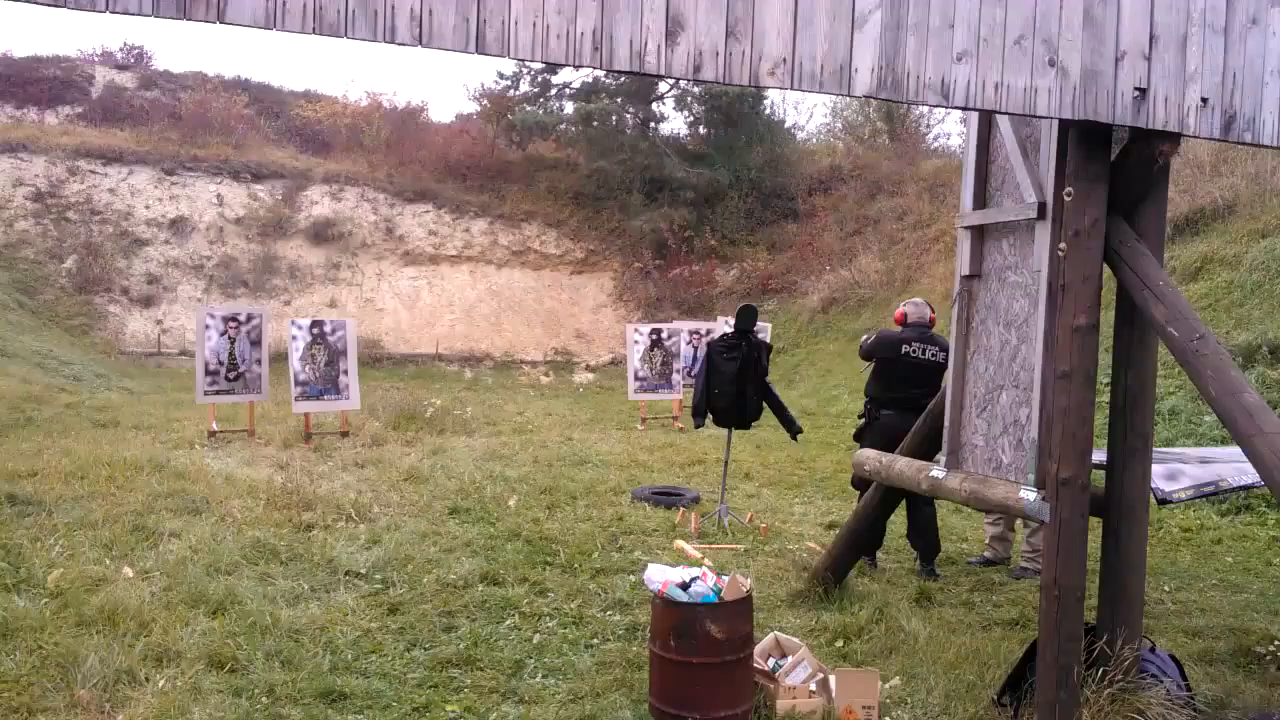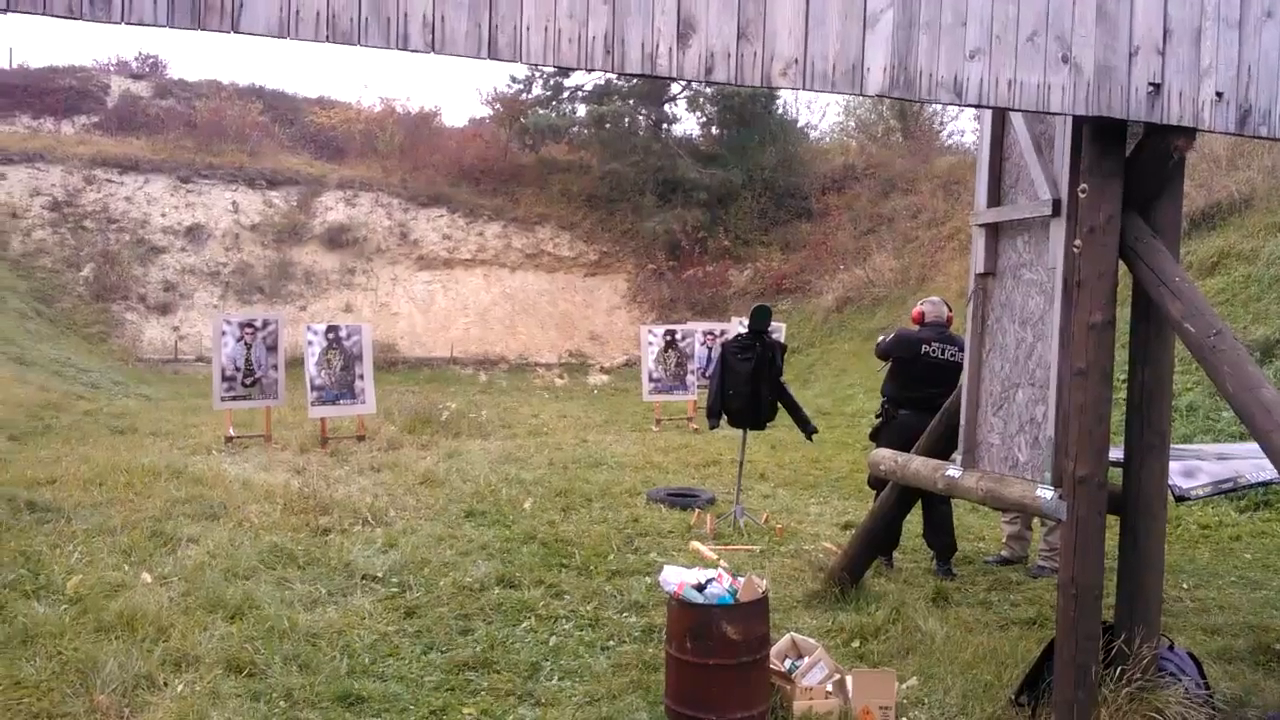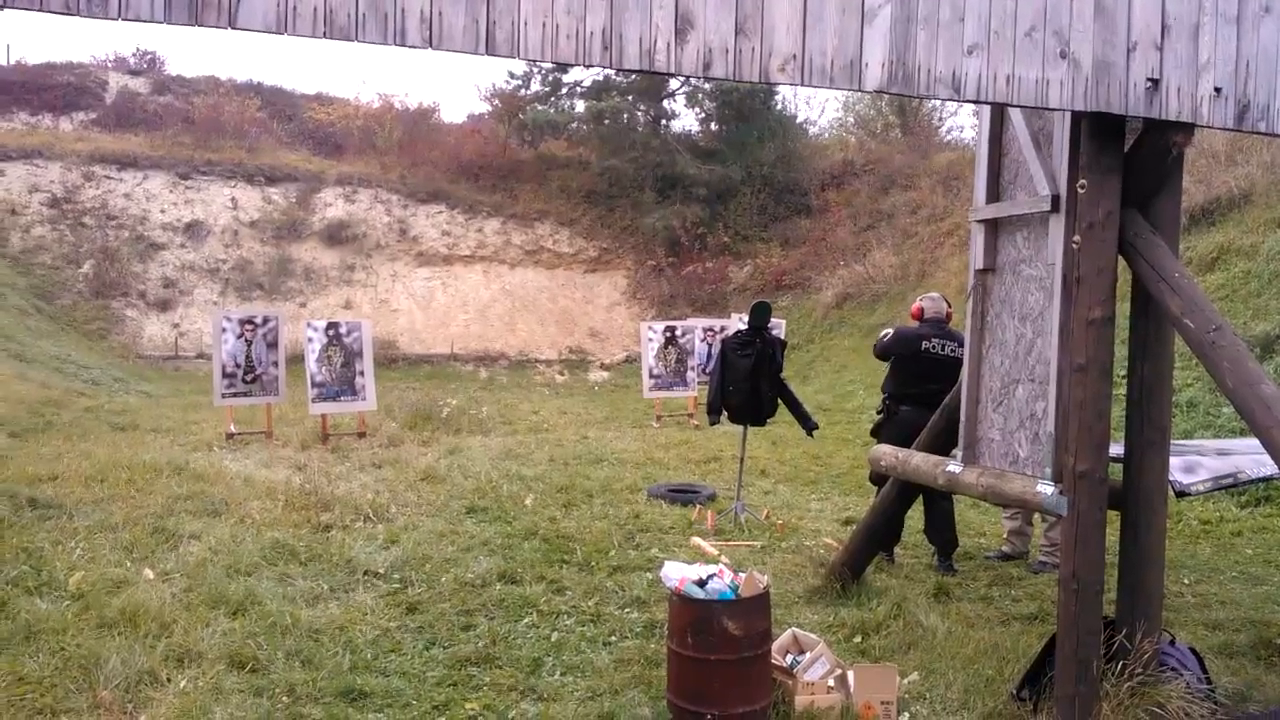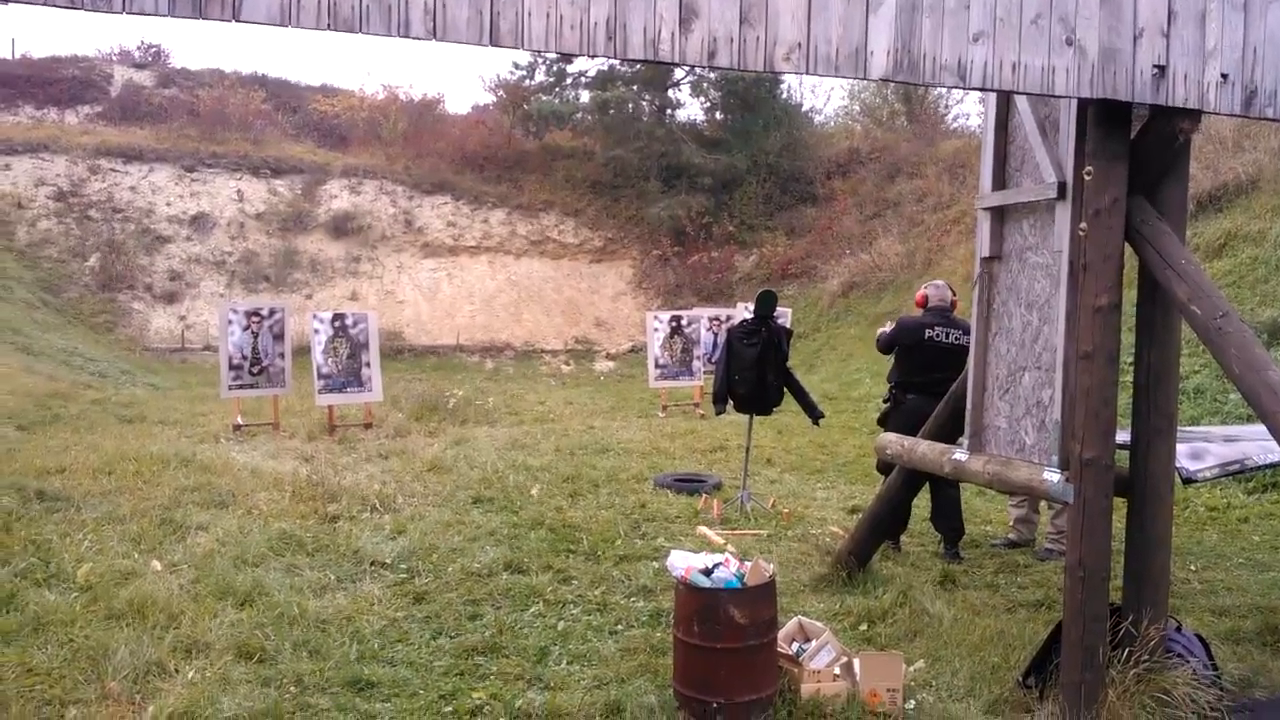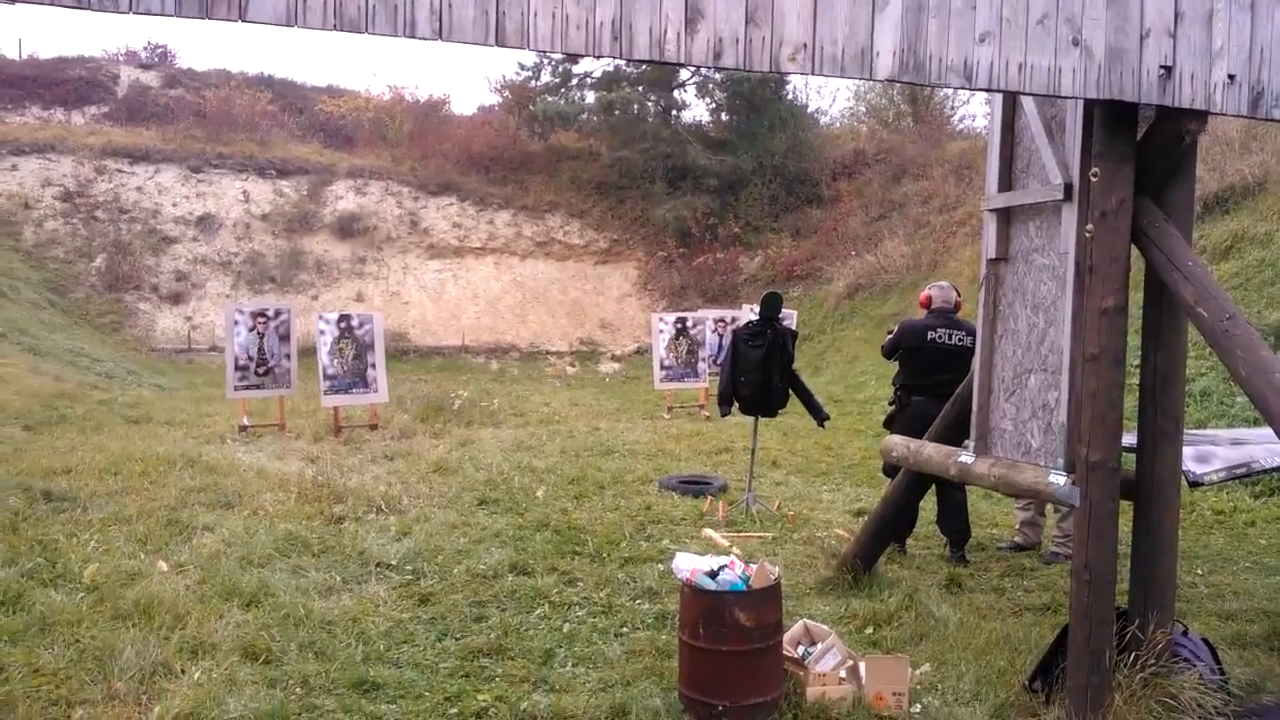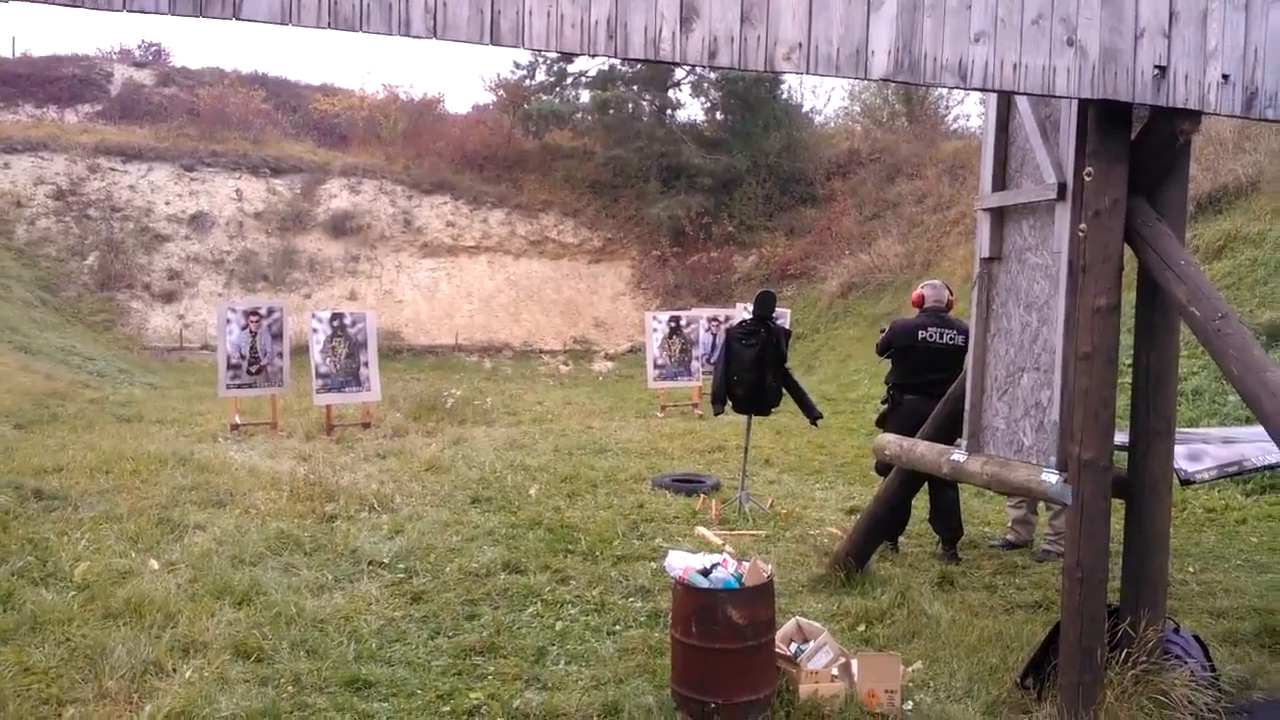
dt=0.2s
person 1, frame 1
left shoulder: (888, 340)
right shoulder: (943, 348)
left elbow: (865, 352)
right elbow: (937, 378)
left wrist: (867, 340)
left hip: (885, 422)
left knee: (873, 488)
right knee: (921, 493)
left ankle: (867, 553)
right ankle: (927, 560)
person 1, frame 2
left shoulder: (906, 339)
right shoulder: (960, 347)
left elbow: (881, 351)
right elbow: (952, 376)
left wrist: (884, 340)
left hip: (901, 422)
left knee: (889, 487)
right knee: (937, 492)
left ankle: (883, 552)
right ankle: (943, 560)
person 1, frame 3
left shoulder: (906, 336)
right shoulder: (960, 343)
left elbow: (880, 351)
right elbow: (951, 372)
left wrist: (884, 336)
left hip: (903, 418)
left knee: (891, 484)
right knee: (939, 488)
left ankle: (885, 548)
right ankle: (945, 556)
person 1, frame 4
left shoulder: (910, 325)
right shoulder: (965, 331)
left elbow: (883, 346)
right elbow: (958, 362)
left wrist: (884, 332)
left hip: (909, 407)
right knee: (945, 476)
left ankle: (891, 537)
right ankle: (951, 543)
person 1, frame 5
left shoulder: (912, 328)
right shoulder: (970, 332)
left elbow: (888, 352)
right elbow: (968, 364)
left wrist: (893, 336)
left hip: (915, 409)
right knee: (952, 479)
left ankle: (897, 539)
right ankle: (957, 546)
person 1, frame 6
left shoulder: (903, 327)
right shoulder: (963, 331)
left elbow: (882, 350)
right elbow: (963, 363)
left wrist: (889, 333)
left hip: (907, 408)
right knee: (944, 477)
left ankle: (889, 537)
right ankle: (949, 544)
